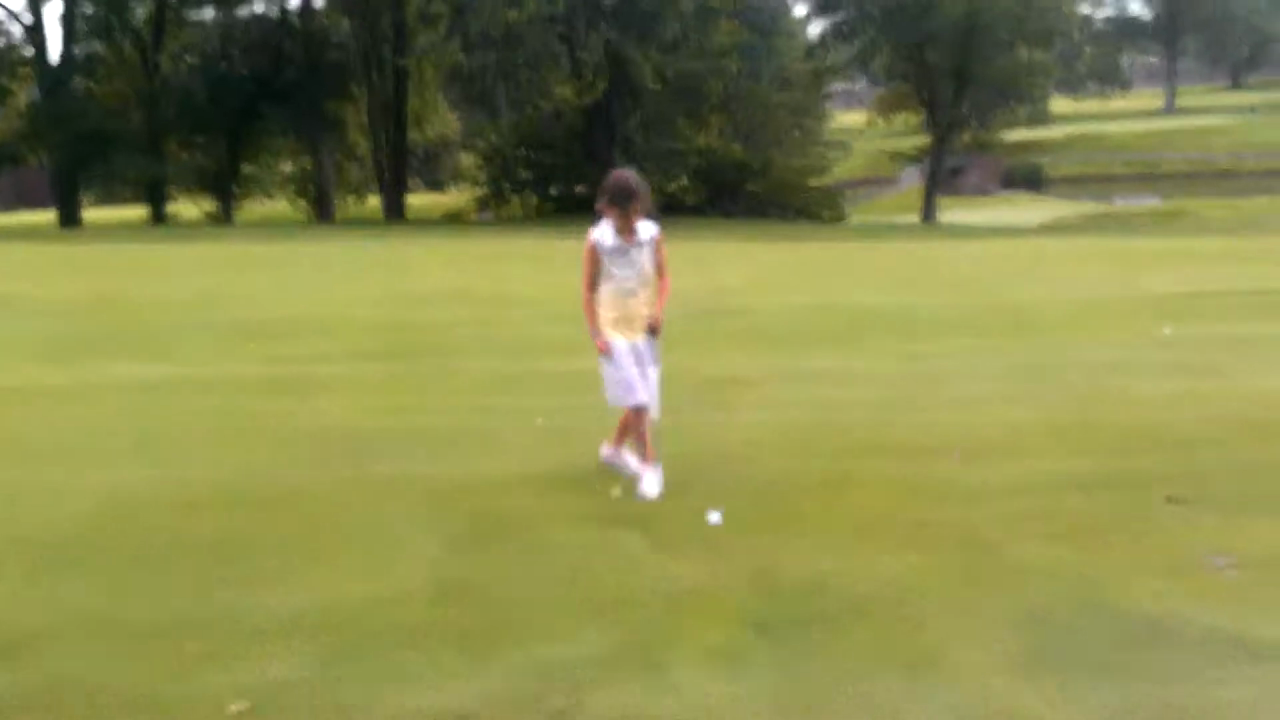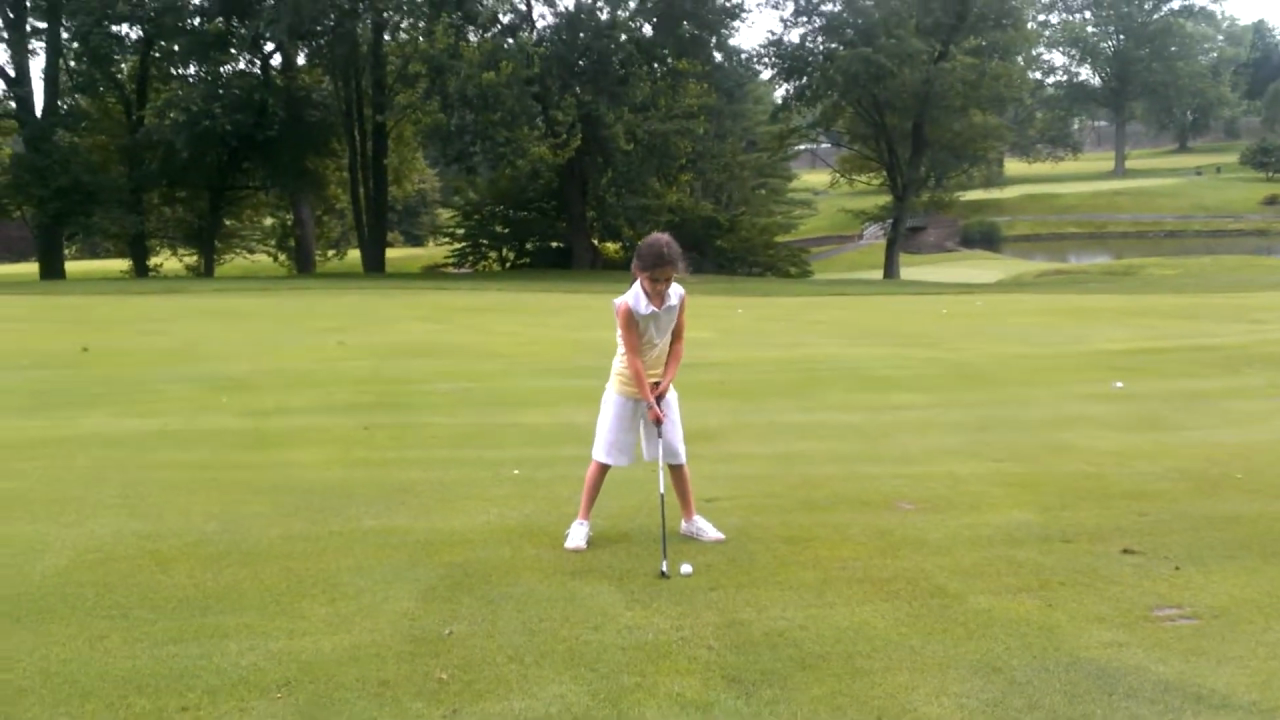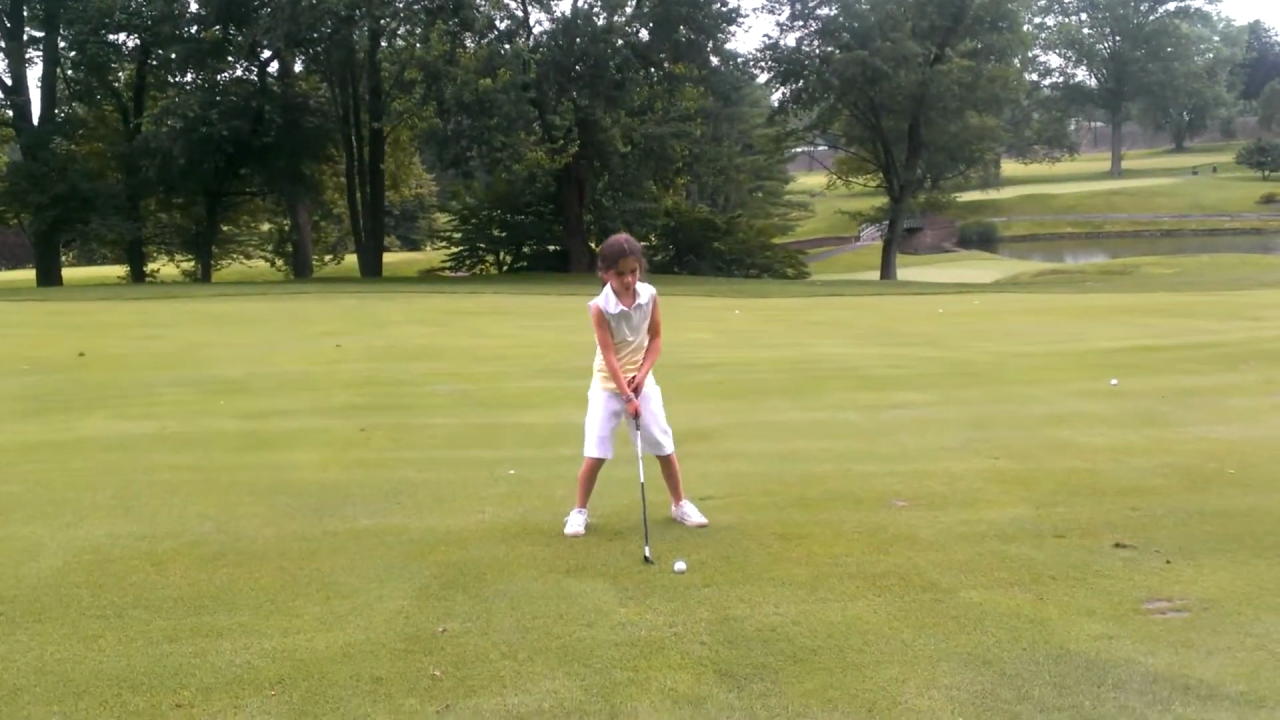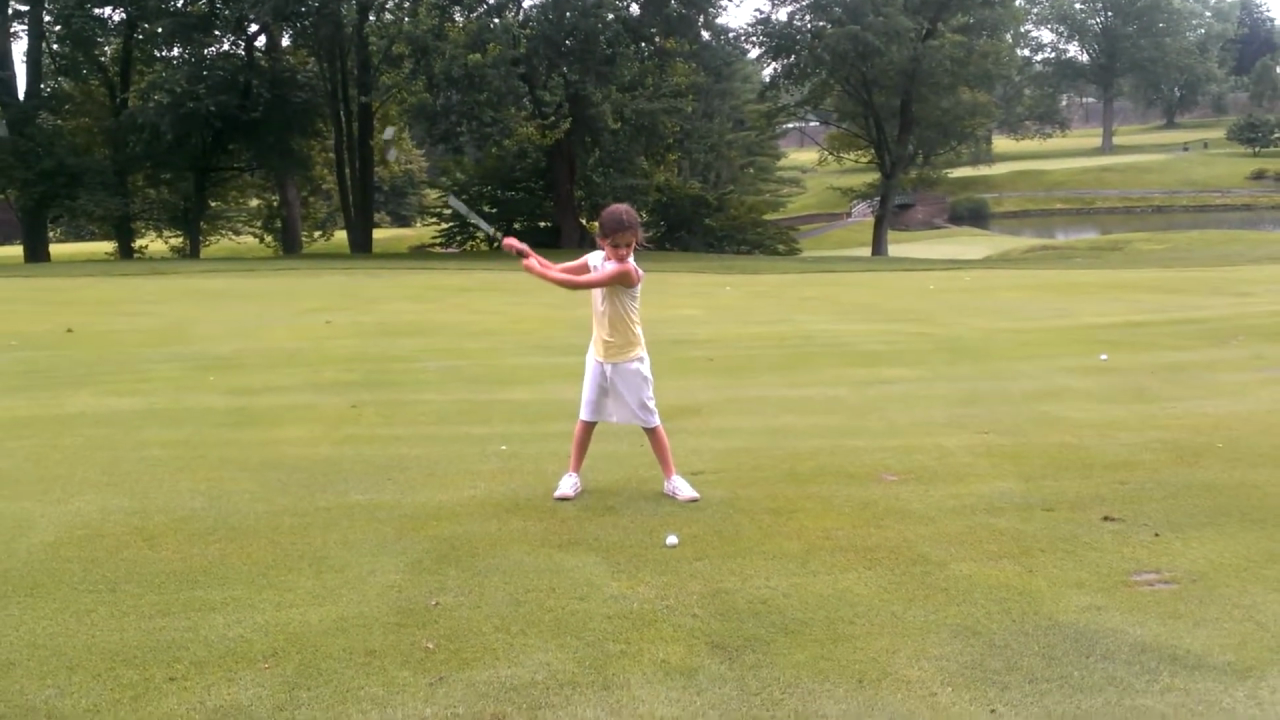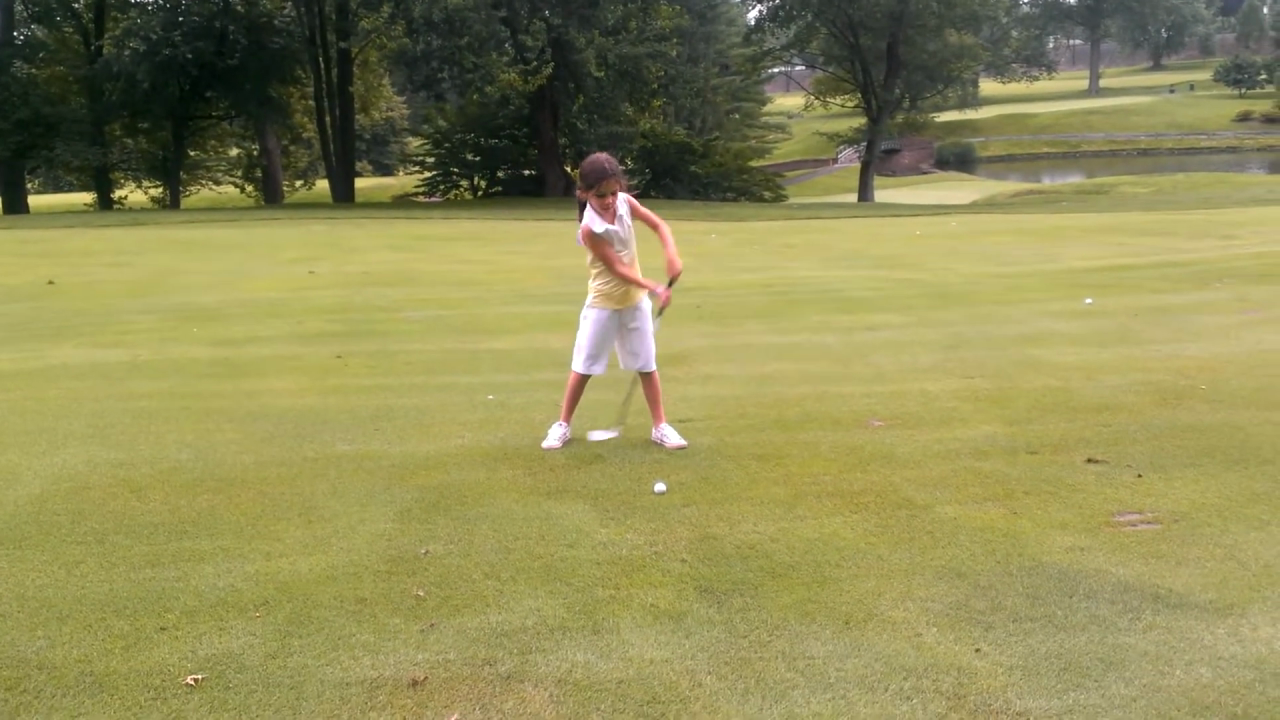
dt=1s
person 1, frame 1
left shoulder: (652, 234)
right shoulder: (597, 241)
left elbow: (662, 276)
right elbow: (589, 290)
left wrist: (659, 311)
right wrist: (597, 333)
left hip: (643, 329)
right hip: (614, 331)
left knee: (644, 401)
right knee: (635, 400)
left ankle: (613, 449)
right ankle: (647, 465)
person 1, frame 2
left shoulder: (678, 297)
right shoulder: (627, 306)
left elbow: (677, 342)
right elbow: (633, 357)
left wrist: (666, 381)
right wrist: (648, 402)
left hip: (661, 387)
right hip: (625, 388)
left knee: (676, 456)
right knee: (603, 457)
left ankle: (690, 519)
right ankle: (581, 523)
person 1, frame 3
left shoulder: (650, 296)
right shoulder: (600, 308)
left elbow: (655, 338)
right elbow: (610, 355)
left wrist: (642, 375)
right wrist: (626, 396)
left hip: (642, 383)
right hip: (608, 386)
left knee: (664, 447)
right knee: (596, 453)
left ankle: (680, 504)
right ankle: (579, 511)
person 1, frame 4
left shoulder: (627, 271)
right shoulder: (595, 259)
left elbow: (576, 283)
right elbow: (558, 270)
left wrist: (536, 269)
right wrist: (529, 253)
left hip: (628, 357)
right hip: (599, 354)
left knee: (649, 419)
right knee: (587, 416)
left ankle: (671, 478)
right ankle: (572, 475)
person 1, frame 5
left shoulder: (623, 202)
right shoulder: (590, 229)
left elbow: (658, 224)
right elbow: (618, 269)
left wrist: (671, 253)
right wrist: (653, 288)
left hip: (635, 302)
right hip: (602, 305)
left knee: (647, 365)
right knee: (583, 366)
left ankle: (660, 426)
right ankle: (563, 424)
